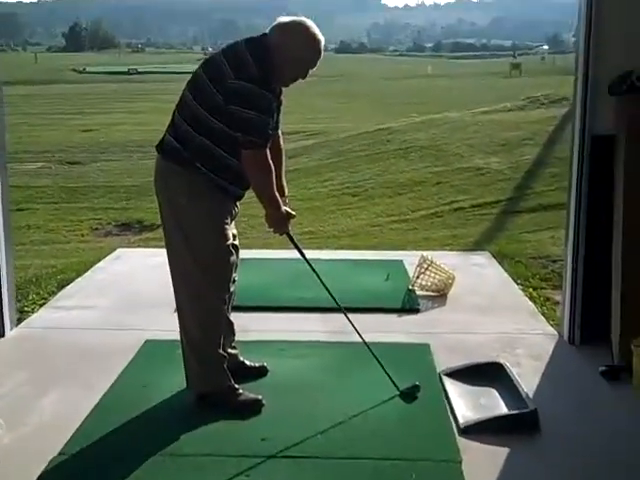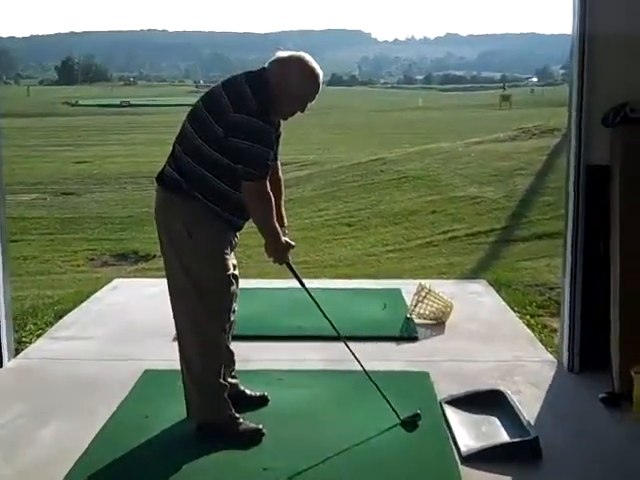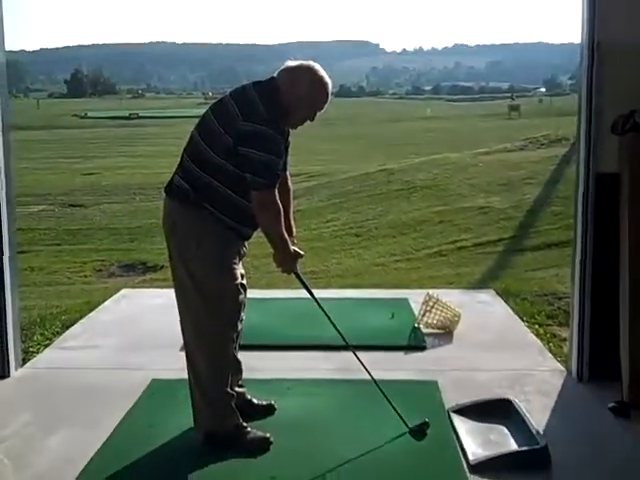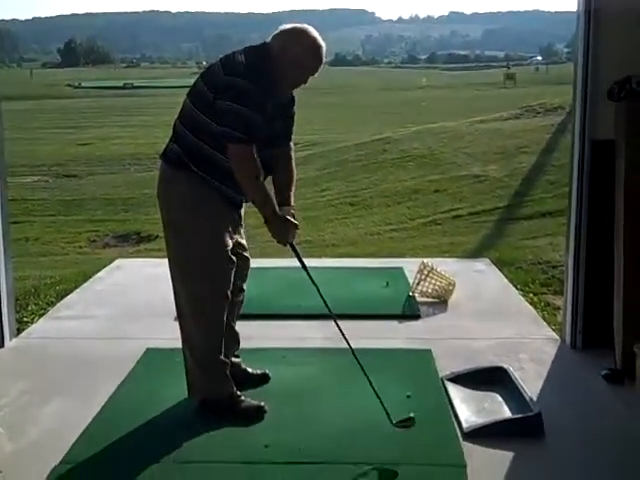
dt=0.5s
person 1, frame 1
left shoulder: (260, 69)
right shoulder: (248, 78)
left elbow: (271, 137)
right elbow: (254, 156)
left wrist: (281, 193)
right wrist: (274, 208)
left hip: (209, 181)
right hip: (189, 182)
left knee: (220, 272)
right knee: (203, 282)
left ankle: (223, 355)
right ankle: (211, 383)
person 1, frame 2
left shoulder: (259, 102)
right shoulder: (248, 111)
left elbow: (270, 169)
right elbow: (254, 188)
left wrist: (280, 225)
right wrist: (274, 238)
left hip: (207, 211)
right hip: (190, 214)
left knee: (220, 301)
right knee: (204, 312)
left ankle: (224, 387)
right ankle: (211, 413)
person 1, frame 3
left shoulder: (268, 111)
right shoulder: (257, 121)
left elbow: (279, 179)
right elbow: (263, 198)
left wrist: (289, 235)
right wrist: (283, 248)
left hip: (217, 221)
right hip: (198, 222)
left knee: (228, 311)
right knee: (212, 320)
left ankle: (230, 395)
right ankle: (218, 423)
person 1, frame 4
left shoulder: (277, 90)
right shoulder: (240, 78)
left elbow: (282, 149)
right elbow: (241, 156)
left wrist: (285, 206)
right wrist: (270, 215)
left hip: (220, 191)
right hip: (191, 189)
left knee: (232, 275)
right knee: (206, 287)
left ankle: (226, 363)
right ankle: (212, 390)
